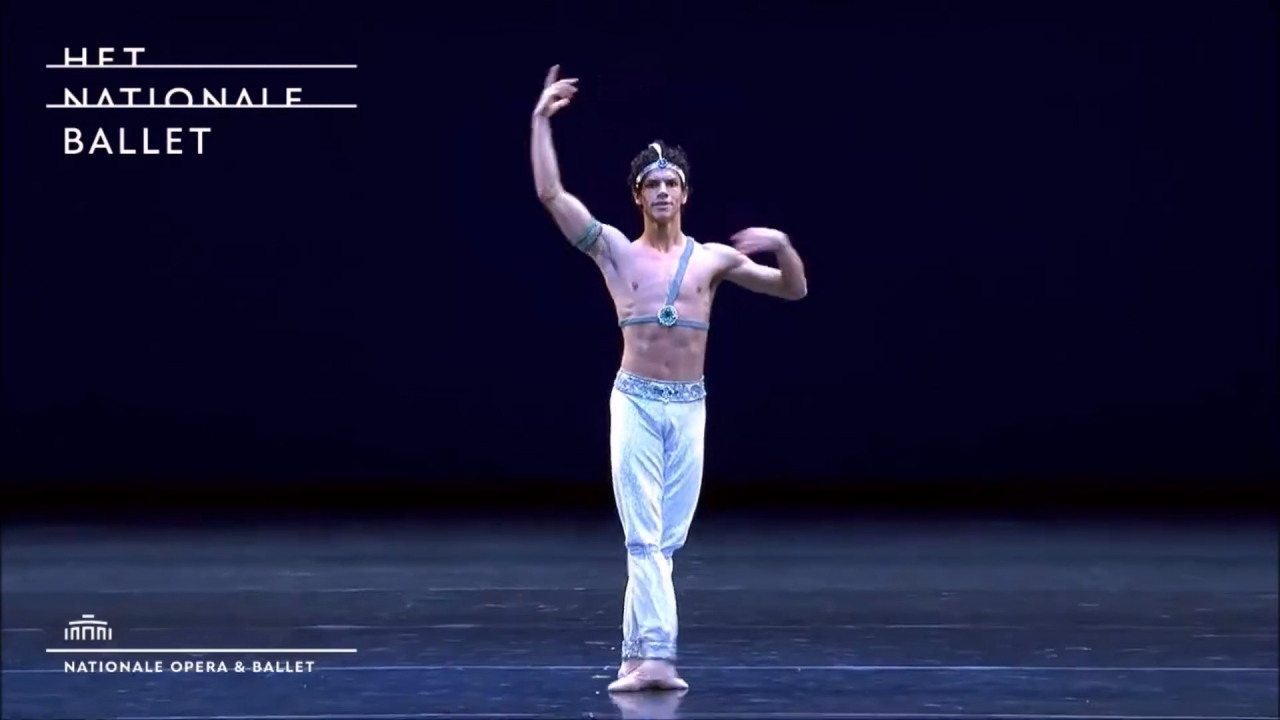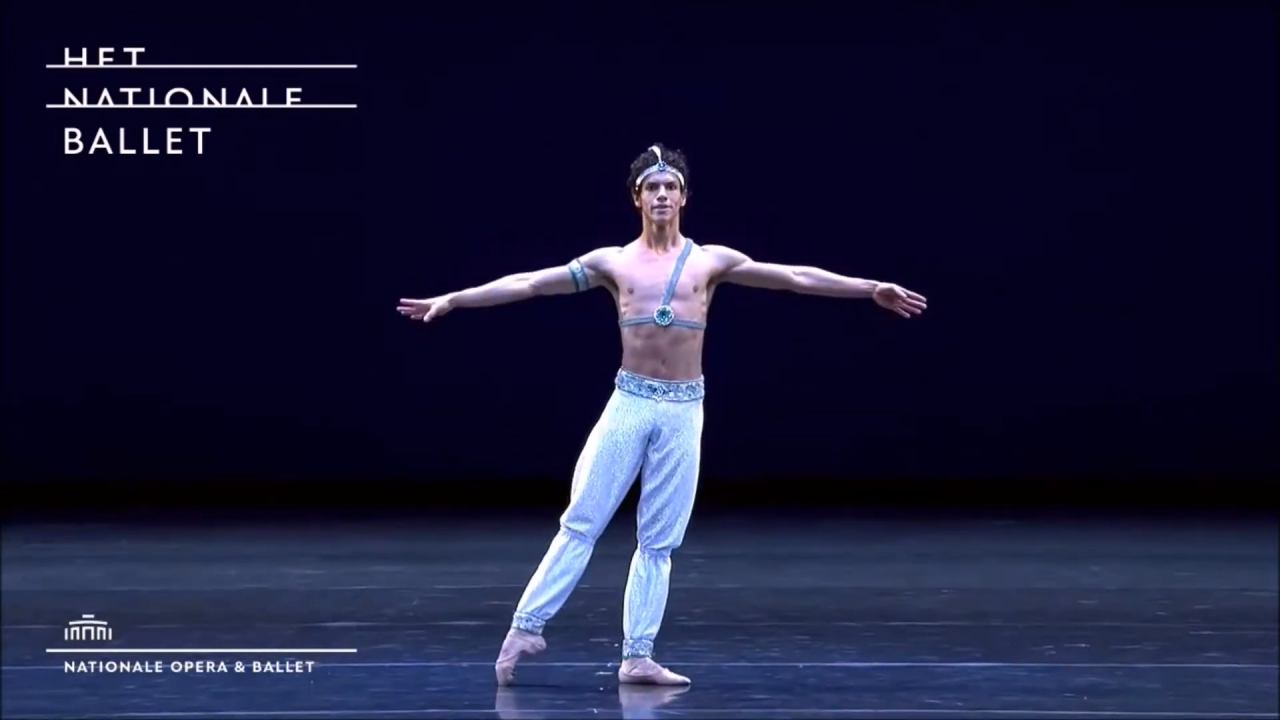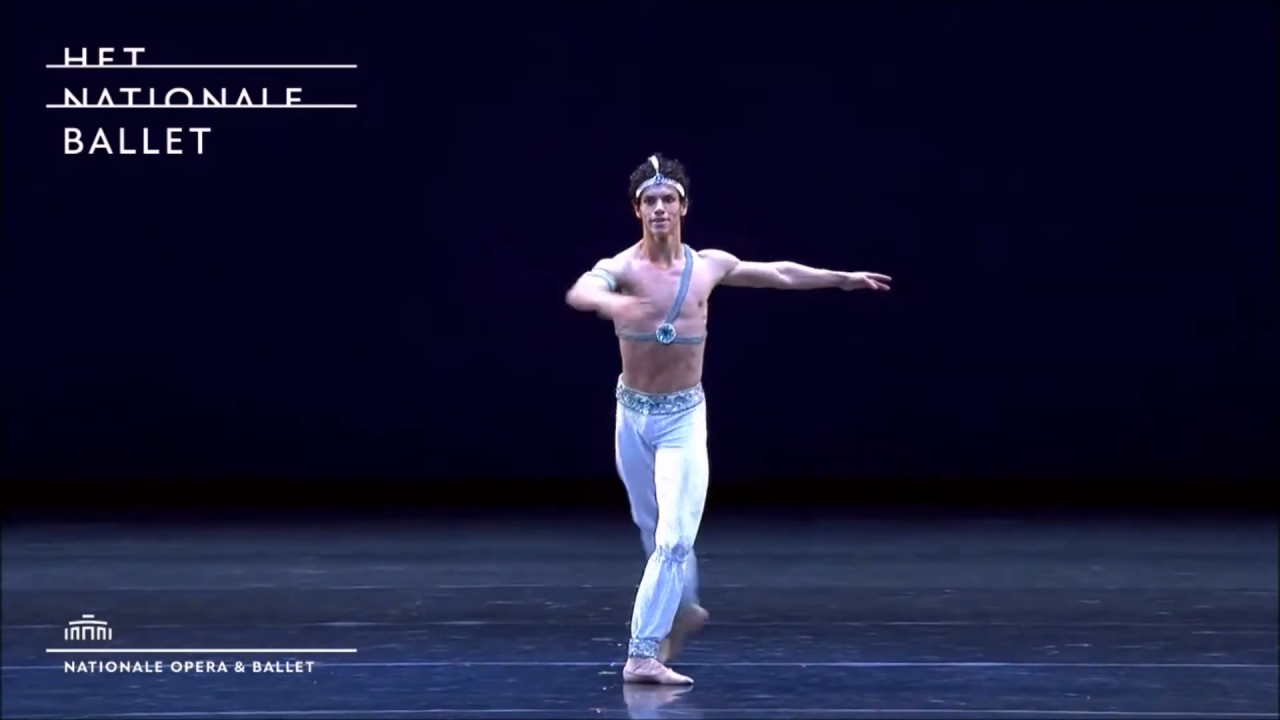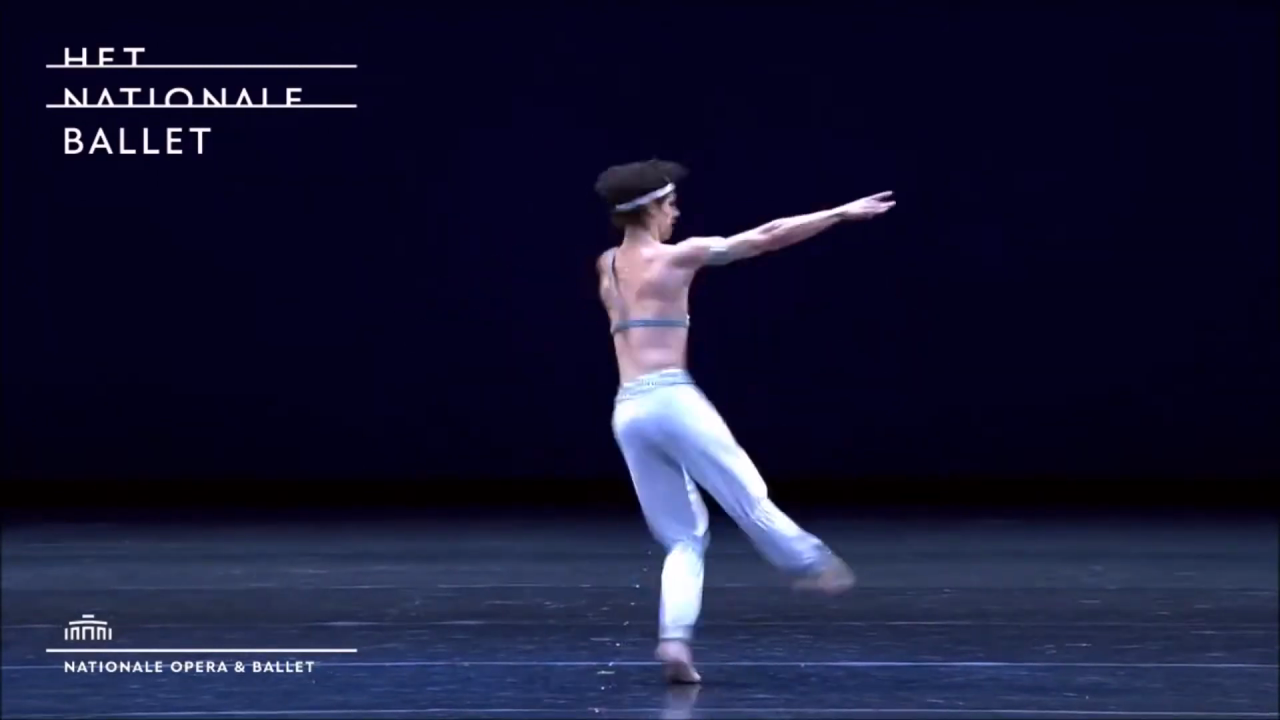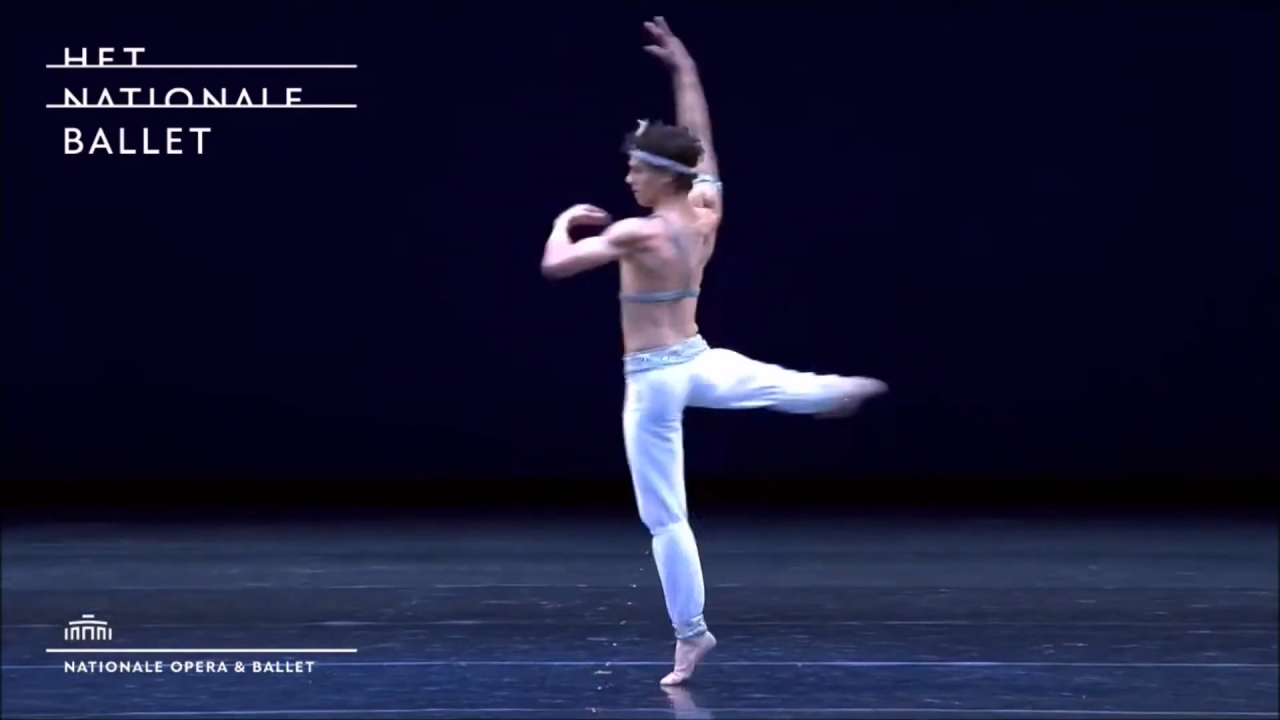
dt=0.5s
person 1, frame 1
left shoulder: (713, 257)
right shoulder: (614, 250)
left elbow: (795, 289)
right elbow: (550, 194)
left wrist: (779, 241)
right wrist: (542, 120)
left hip: (689, 408)
right hip: (635, 404)
left knee: (665, 541)
right knee: (644, 538)
left ankle: (638, 656)
right ankle: (654, 656)
person 1, frame 2
left shoulder: (711, 259)
right shoulder: (611, 260)
left elbow: (796, 277)
right elbow: (527, 284)
left wrist: (872, 288)
right wrist: (450, 299)
left hip: (684, 409)
right hip: (630, 402)
left knee: (660, 540)
right knee: (582, 522)
left ankle: (638, 656)
right ankle: (525, 626)
person 1, frame 3
left shoulder: (710, 265)
right shoulder: (617, 268)
left elbow: (777, 274)
right elbow: (579, 293)
left wrist: (844, 278)
right wrist: (610, 303)
left hip: (686, 415)
right hip: (634, 412)
left knee: (676, 538)
right knee: (654, 529)
left ankle: (644, 654)
right ankle: (683, 609)
person 1, frame 4
left shoulder: (610, 266)
right shoulder: (679, 255)
right elbow: (764, 237)
right wrist: (843, 212)
left hip: (633, 413)
right hip: (671, 403)
left knee: (681, 533)
right knee: (748, 498)
left ankle: (674, 641)
person 1, frame 5
left shoulder: (637, 232)
right shoulder: (705, 214)
left elbow: (555, 267)
right elbow: (703, 143)
left wrist: (562, 222)
right wrist: (684, 62)
left hip: (652, 385)
right hip: (699, 362)
left knee: (664, 520)
left ankle: (689, 637)
right ankle: (834, 389)
